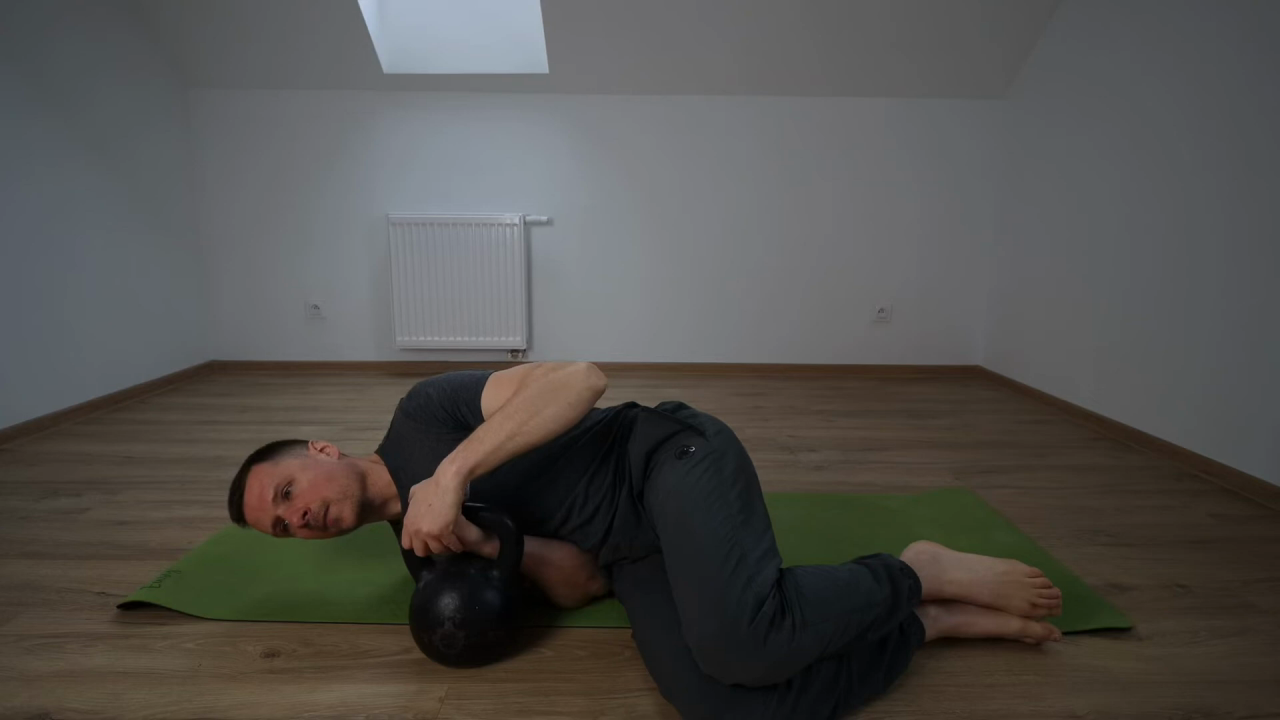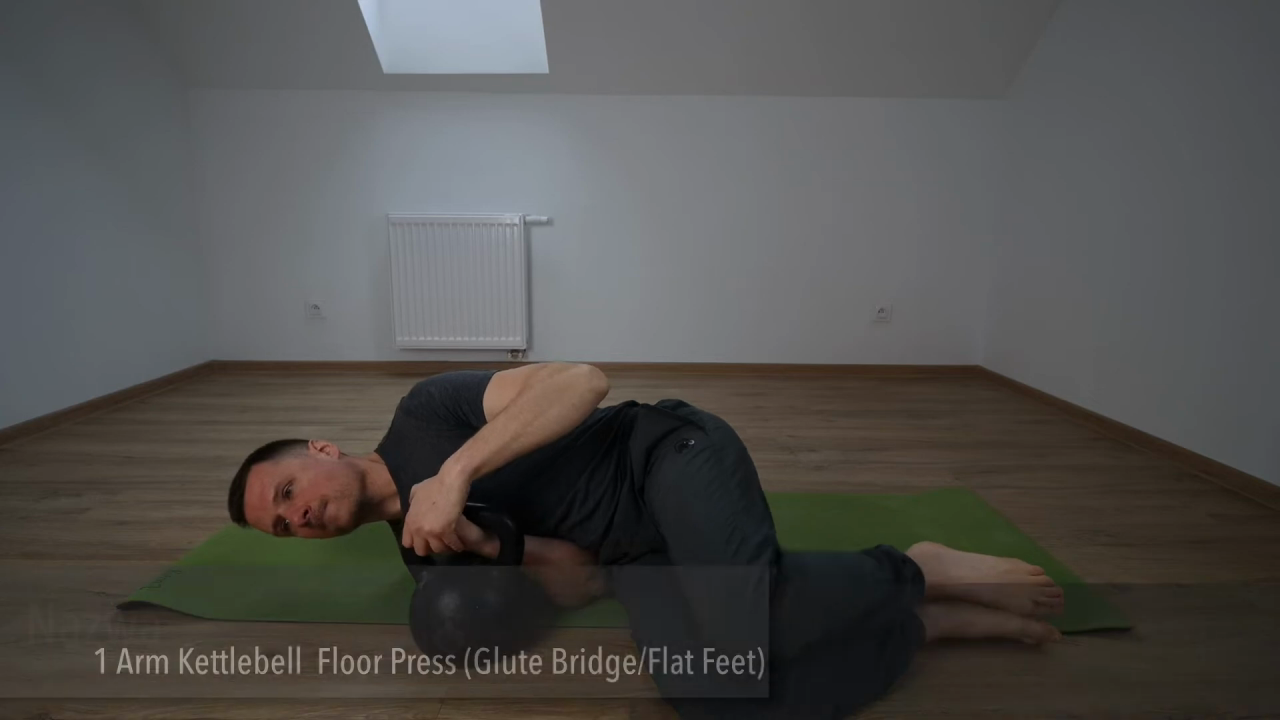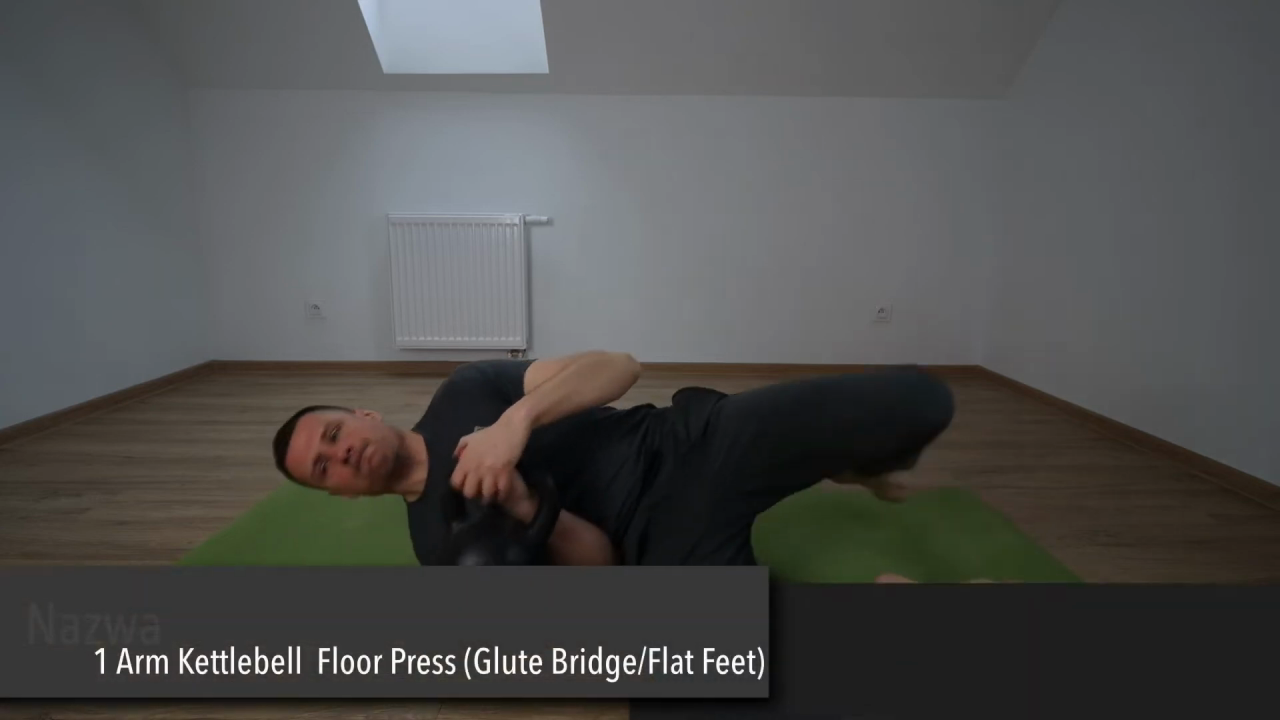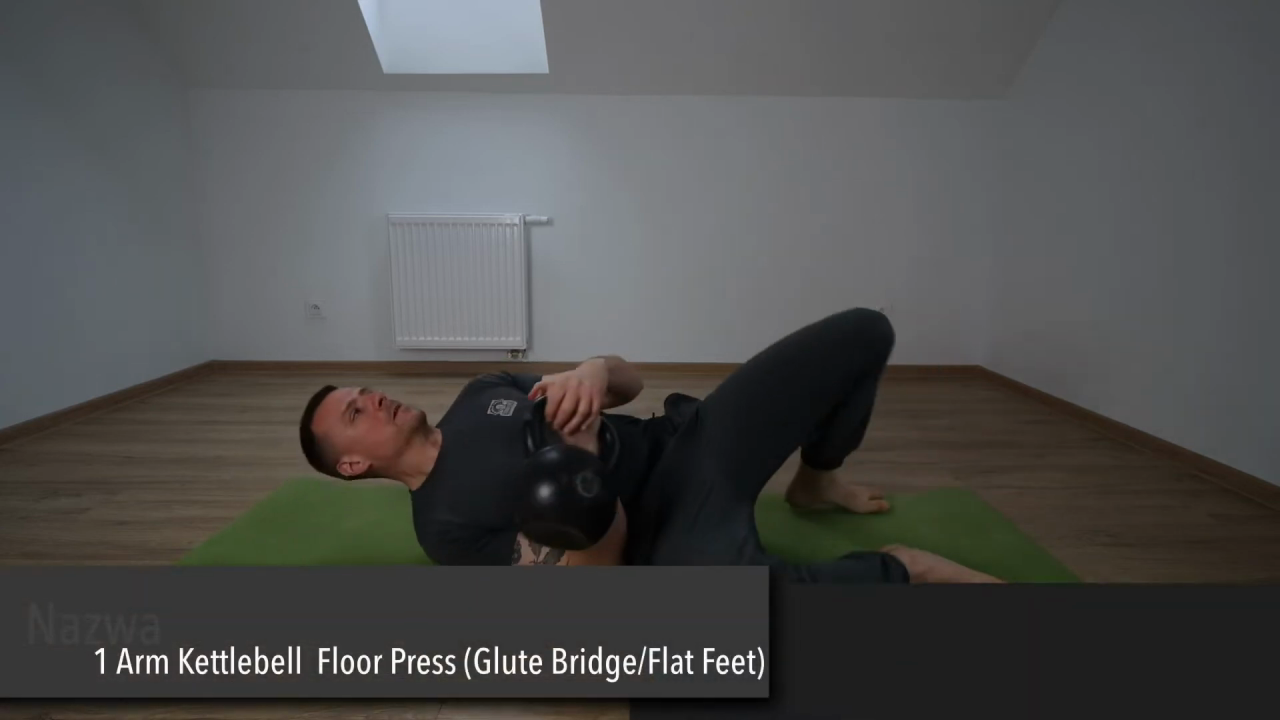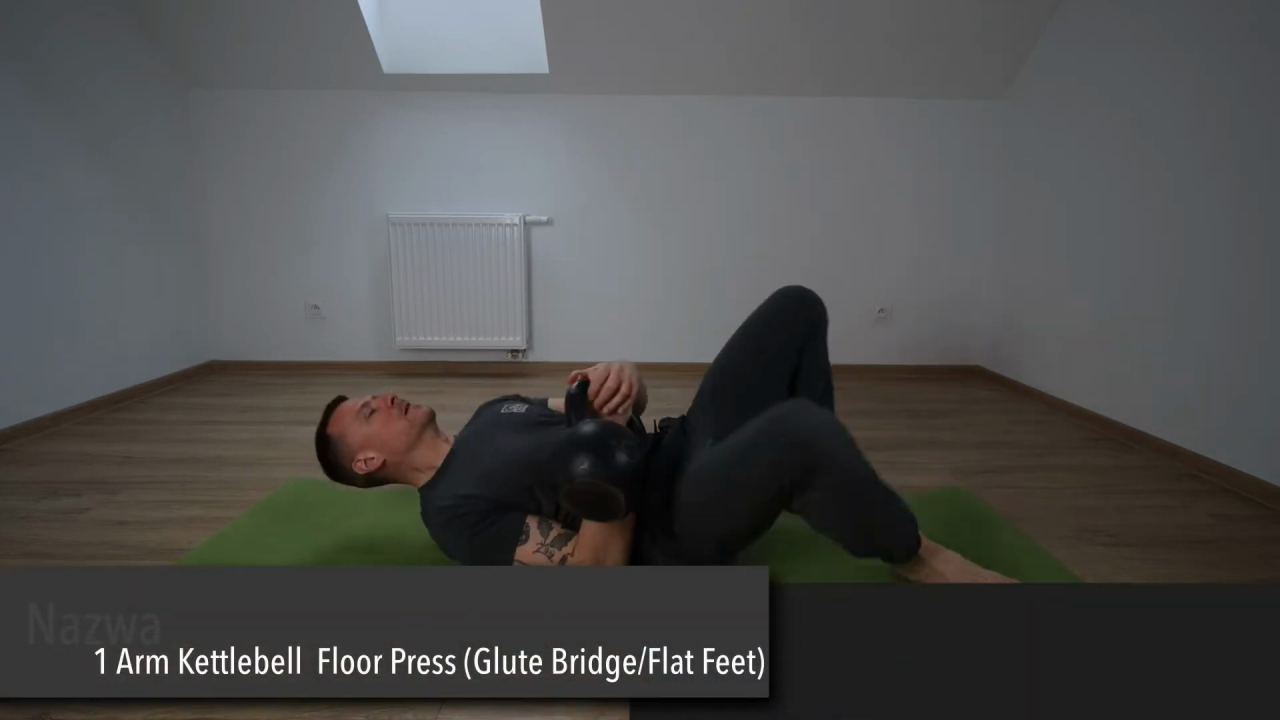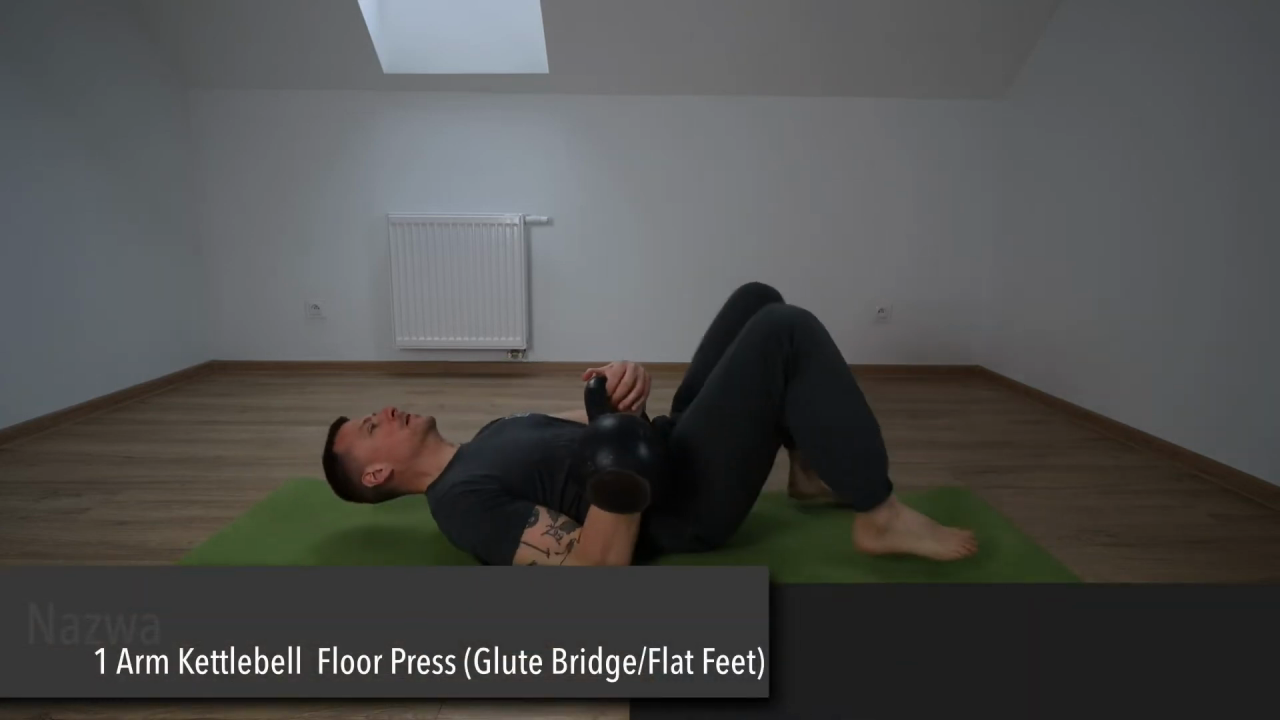
dt=0.4s
person 1, frame 1
left shoulder: (423, 414)
right shoulder: (423, 547)
left elbow: (579, 378)
right elbow: (577, 582)
left wrist: (455, 472)
right wrist: (480, 546)
left hip: (669, 459)
right hip: (634, 551)
left knee: (739, 639)
left ankle: (914, 574)
right ankle: (927, 621)
person 1, frame 2
left shoulder: (423, 414)
right shoulder: (421, 548)
left elbow: (581, 380)
right elbow: (578, 581)
left wrist: (458, 473)
right wrist: (481, 548)
left hip: (669, 455)
right hip: (640, 551)
left knee: (747, 615)
left ankle: (920, 572)
right ankle: (926, 621)
person 1, frame 3
left shoulder: (462, 398)
right shoulder: (439, 538)
left elbow: (619, 367)
right elbow: (596, 562)
left wrist: (517, 420)
right wrist: (521, 513)
left hip: (702, 442)
right hip: (673, 542)
left knee: (915, 400)
left ankle: (865, 464)
person 1, frame 4
left shoulder: (483, 396)
right shoulder: (445, 523)
left elbow: (629, 377)
right elbow: (599, 565)
left wrist: (590, 373)
right wrist: (582, 461)
left hip: (694, 438)
right hip: (677, 526)
left knee: (864, 331)
left ankle: (815, 482)
right ankle: (899, 570)
person 1, frame 5
left shoulder: (491, 414)
right shoulder: (454, 509)
left elbow: (633, 403)
right elbow: (601, 571)
left wrist: (619, 375)
left hip: (685, 442)
right hip: (684, 524)
left knee: (797, 306)
right knee: (801, 428)
left ankle: (822, 481)
right ankle: (915, 555)
person 1, frame 6
left shoulder: (490, 437)
right shoulder: (463, 499)
left elbow: (594, 424)
right elbow: (600, 567)
left wrist: (623, 380)
left hip: (670, 445)
right hip: (688, 493)
left knee: (757, 301)
right knee: (787, 331)
left ankle: (814, 470)
right ankle: (879, 518)
